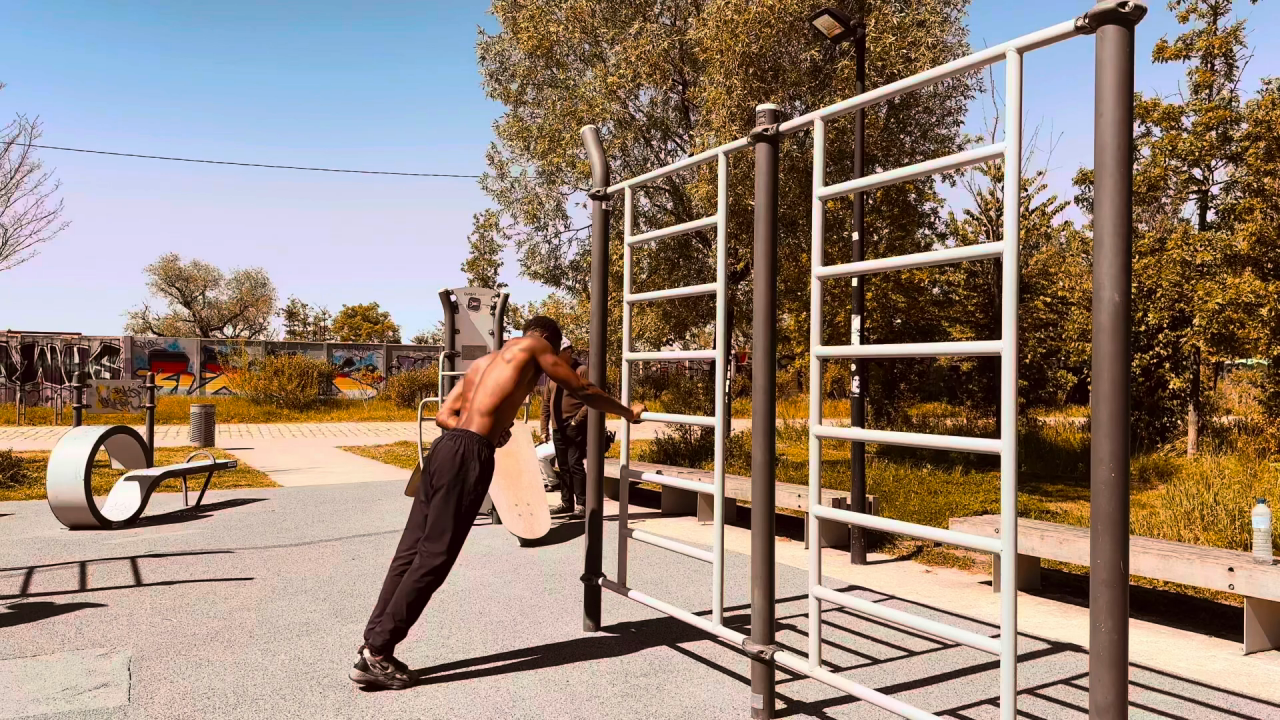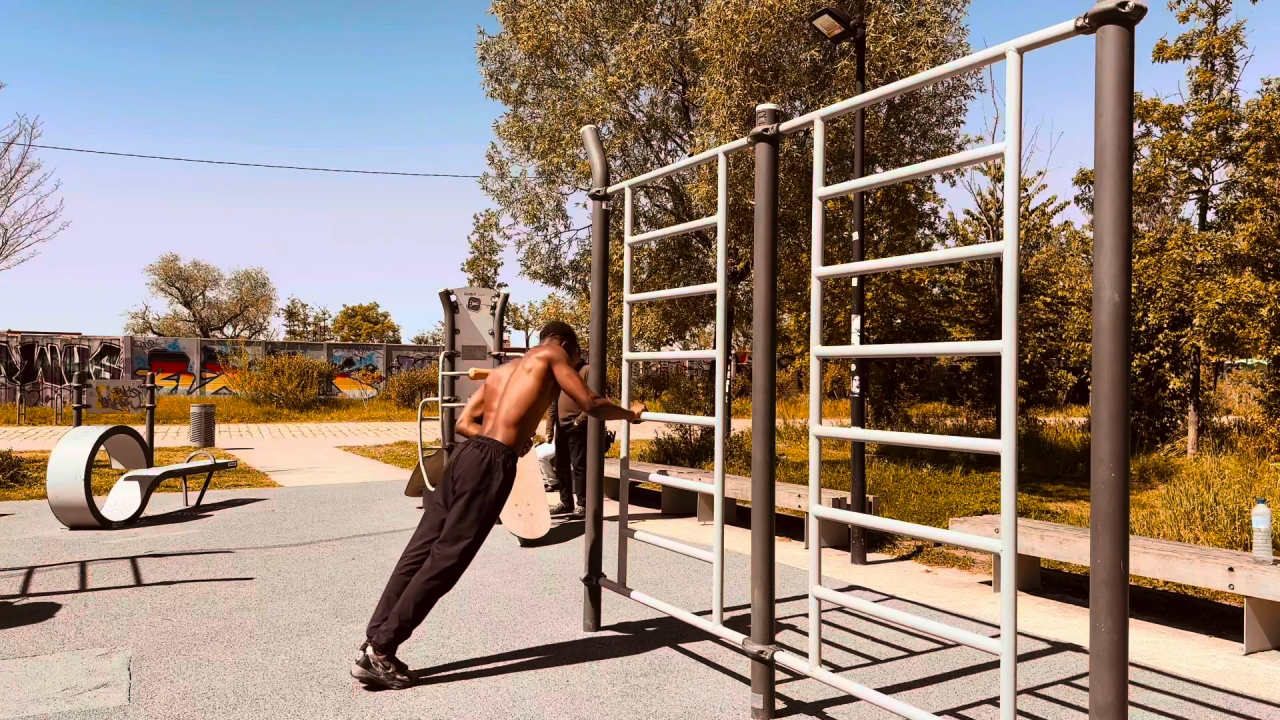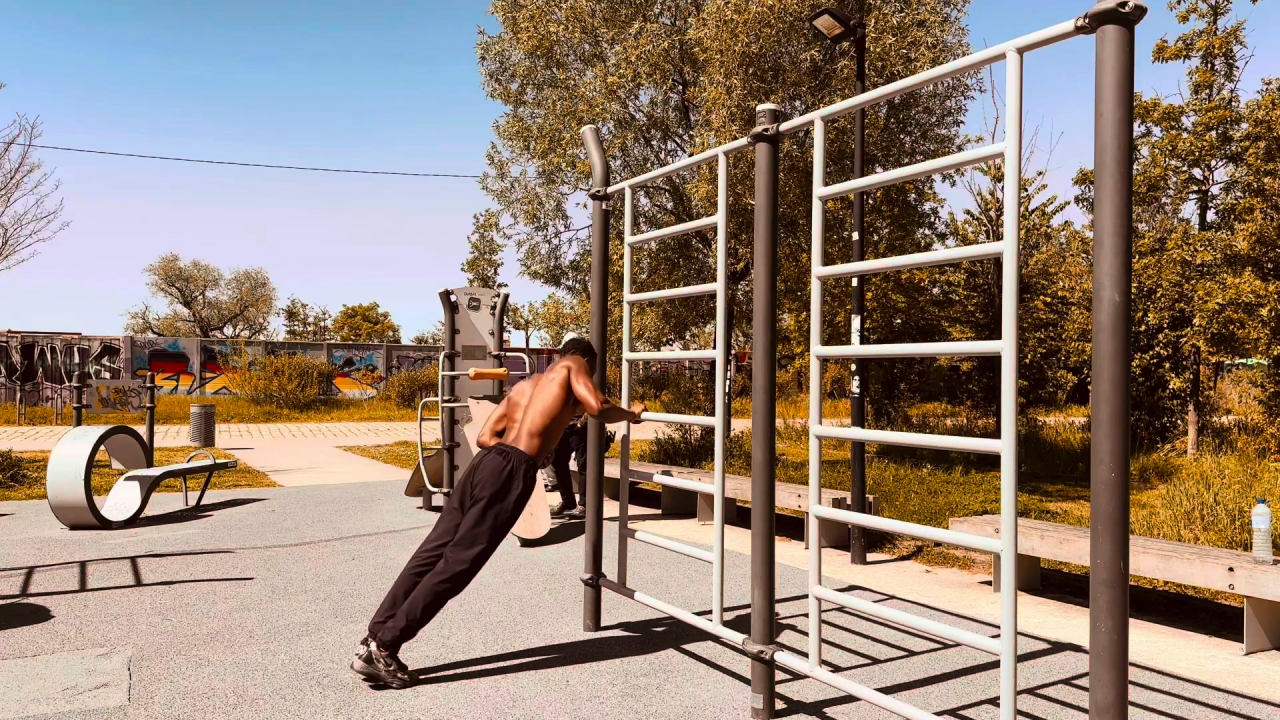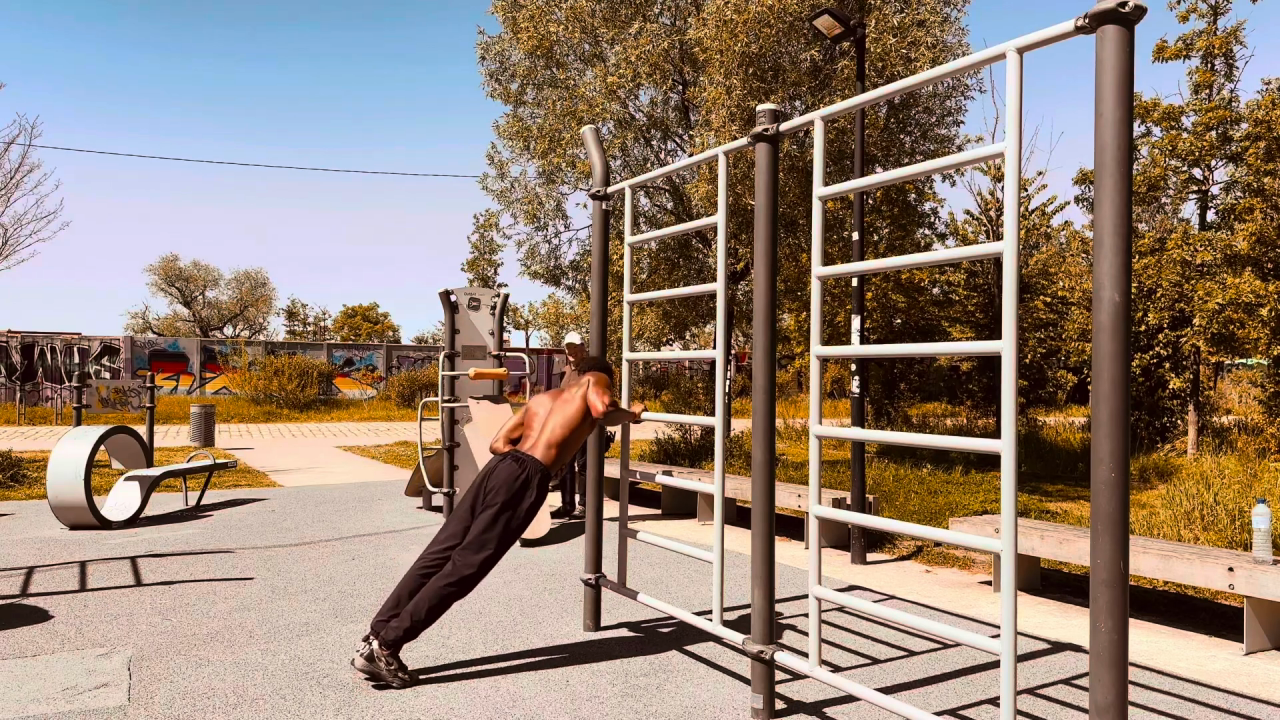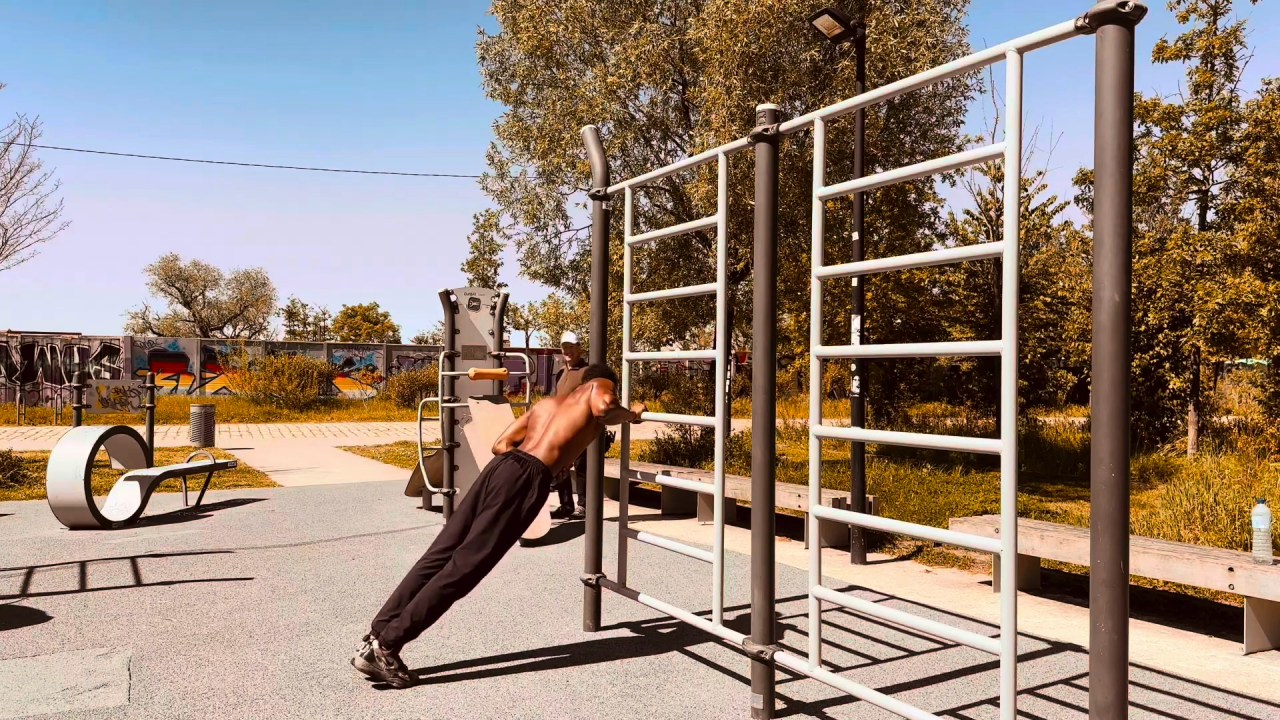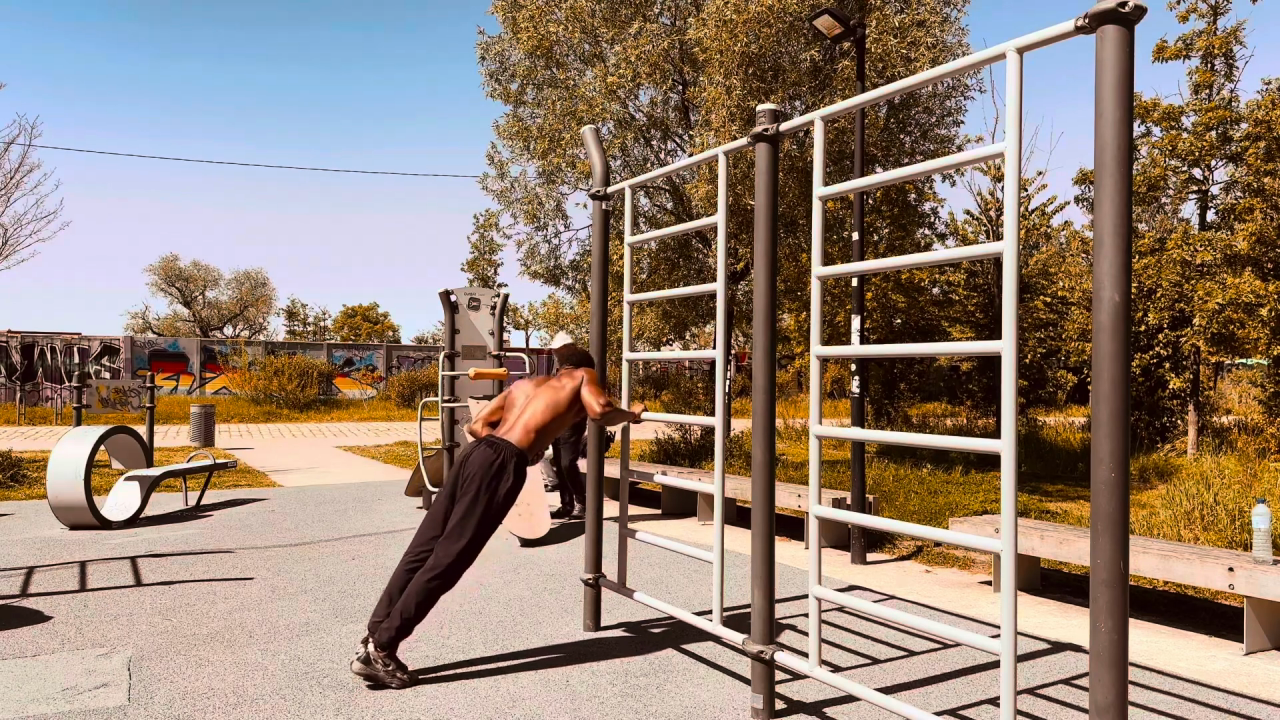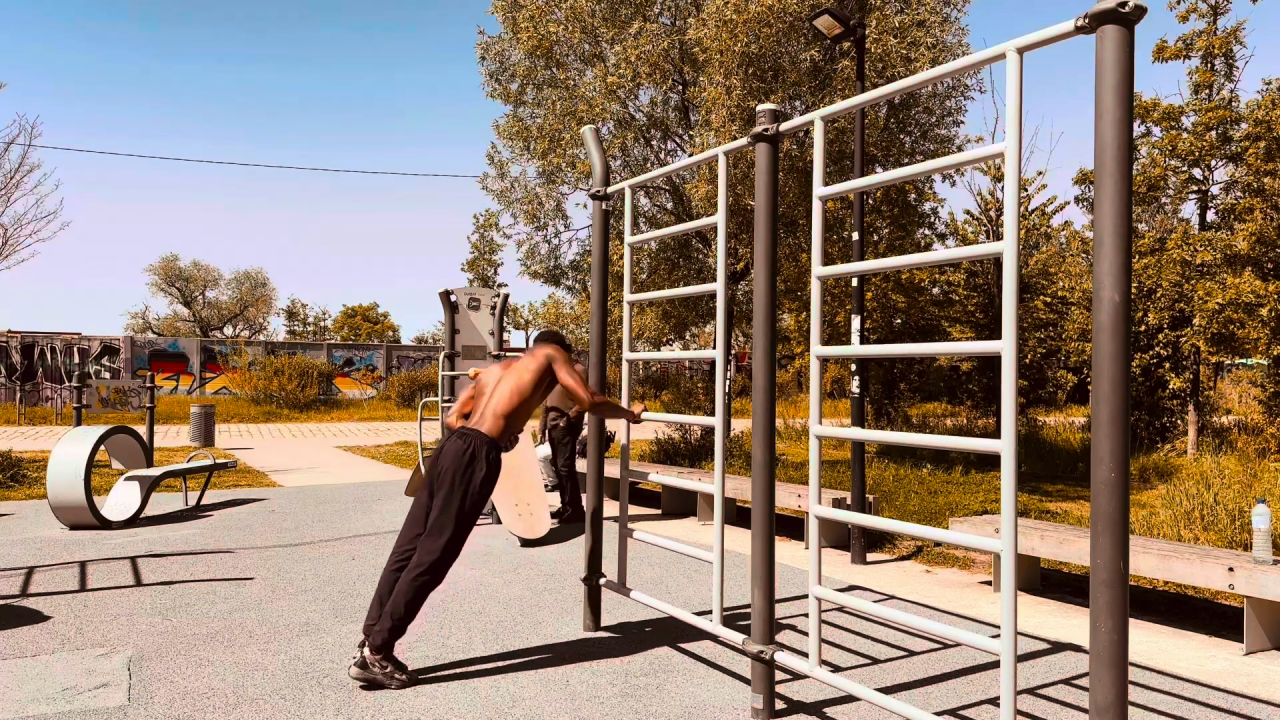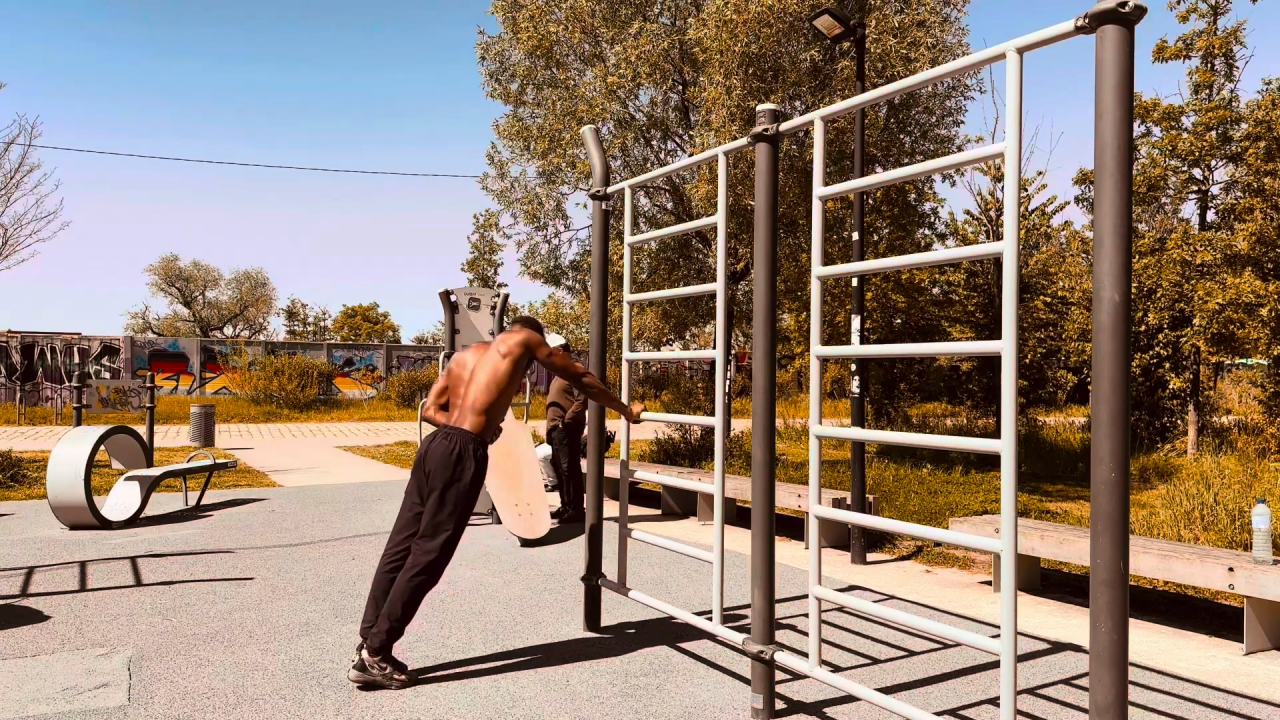
dt=0.3s
person 1, frame 1
left shoulder: (481, 362)
right shoulder: (532, 346)
right elbow: (583, 392)
right wrist: (627, 412)
left hip: (445, 448)
right hip: (468, 456)
left knee: (411, 554)
right knee: (433, 559)
left ankle: (372, 647)
right ankle: (376, 654)
person 1, frame 2
left shoulder: (502, 370)
right shoulder: (550, 354)
right elbow: (591, 404)
right wrist: (630, 414)
left hip: (467, 454)
right hip: (492, 464)
left knee: (420, 554)
right knee: (445, 561)
left ankle: (374, 645)
right ankle: (379, 651)
person 1, frame 3
left shoulder: (523, 385)
right shoulder: (574, 366)
right elbow: (598, 408)
right wrist: (630, 413)
left hip: (486, 461)
right hip: (512, 472)
left knee: (431, 554)
right knee: (457, 564)
left ankle: (374, 641)
right ankle: (383, 649)
person 1, frame 4
left shoulder: (541, 398)
right shoulder: (596, 379)
right elbow: (603, 410)
right wrist: (630, 414)
left hip: (500, 468)
right hip: (526, 480)
left knee: (438, 556)
right knee: (464, 567)
left ankle: (375, 639)
right ankle: (385, 647)
person 1, frame 5
left shoulder: (546, 402)
right shoulder: (601, 385)
right elbow: (604, 409)
right wrist: (630, 415)
left hip: (500, 467)
right hip: (525, 480)
left knee: (438, 557)
right knee: (464, 568)
left ankle: (375, 641)
right ankle: (384, 648)
person 1, frame 6
left shoulder: (524, 384)
right shoulder: (584, 376)
right elbow: (599, 411)
right wrist: (629, 414)
left hip: (475, 453)
right hip: (501, 464)
left knee: (422, 551)
right knee: (447, 560)
left ankle: (374, 642)
right ankle: (380, 650)
person 1, frame 7
left shoulder: (496, 367)
right shoulder: (551, 352)
right elbow: (589, 401)
right wrist: (628, 413)
left hip: (451, 446)
right hip: (475, 457)
left knee: (408, 550)
right knee: (431, 558)
left ankle: (371, 645)
right ankle: (375, 654)
person 1, frame 8
left shoulder: (465, 354)
right shoulder: (524, 338)
right elbow: (581, 379)
right wrist: (625, 410)
left hip: (435, 444)
right hip: (462, 453)
left knee: (401, 549)
right knee: (427, 556)
left ankle: (370, 646)
right ankle: (374, 655)
